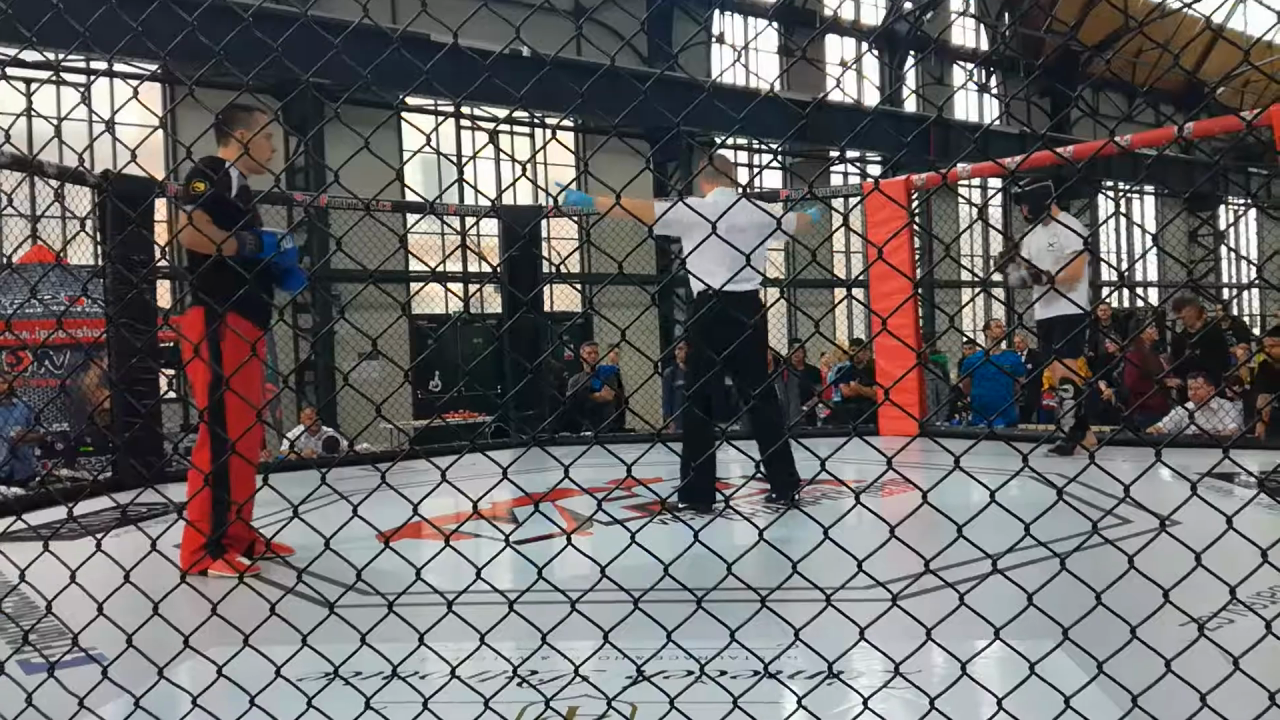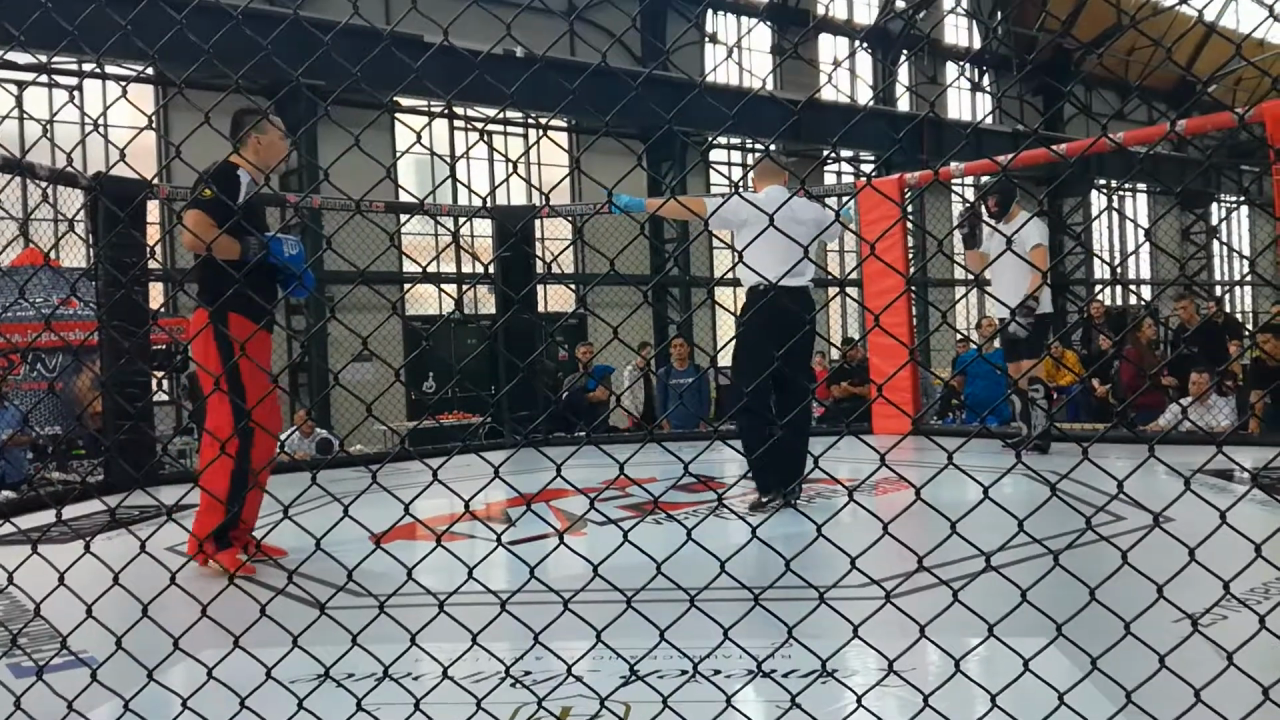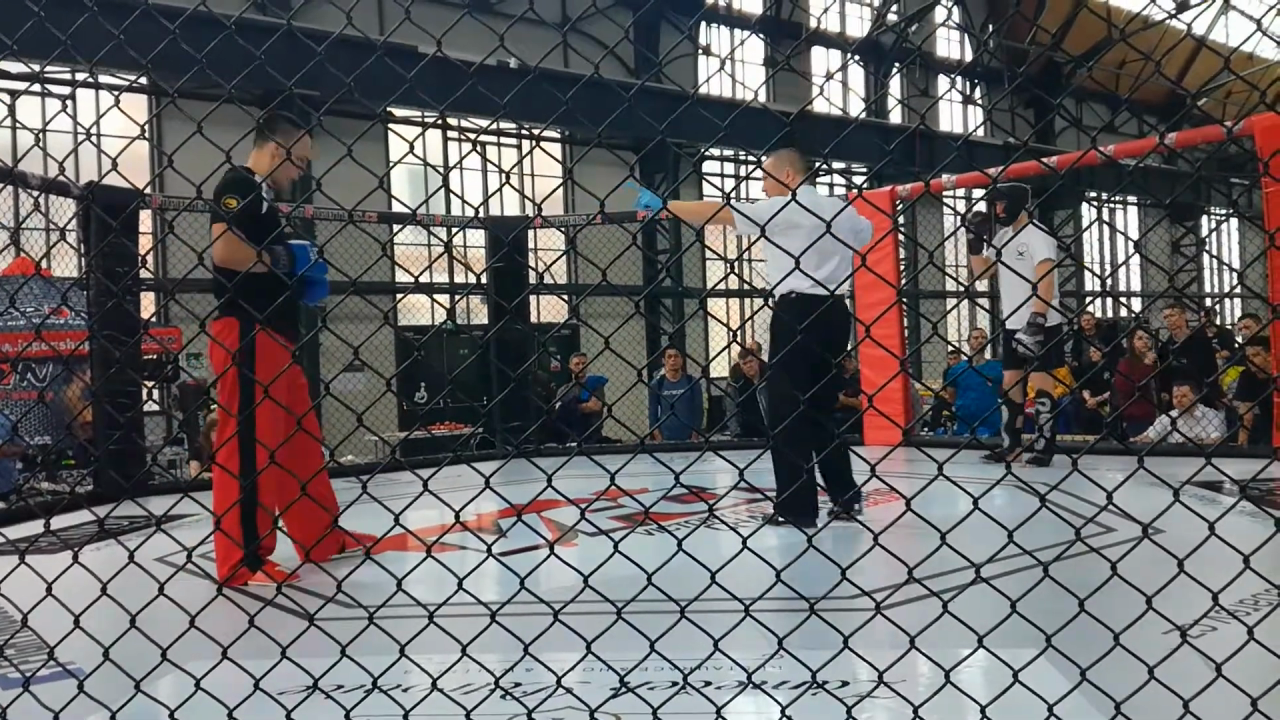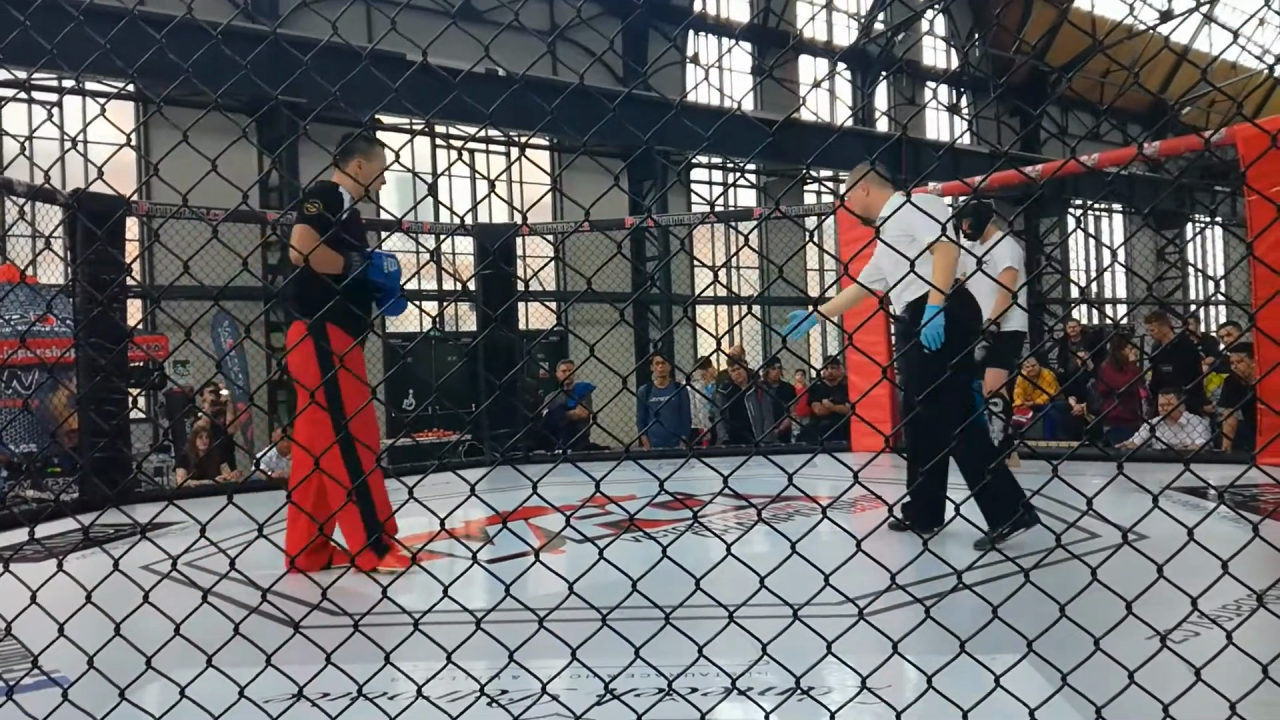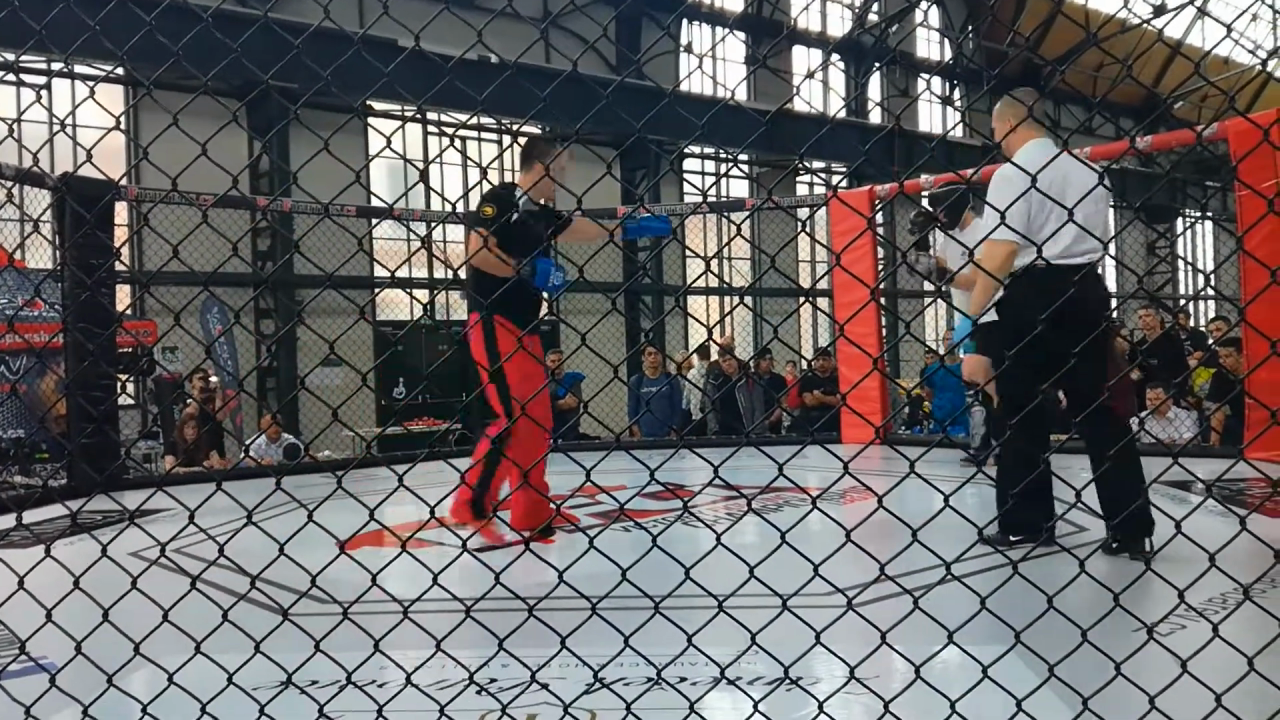
dt=1s
person 1, frame 1
left shoulder: (239, 187)
right shoulder: (213, 173)
right elbow: (189, 232)
left wrist: (279, 267)
right wrist: (255, 244)
left hip: (244, 325)
right hip: (219, 323)
left knee: (246, 432)
right knee: (222, 430)
left ankle: (236, 533)
right ankle: (204, 547)
person 1, frame 2
left shoulder: (248, 190)
right shoulder: (224, 176)
right elbow: (193, 234)
left wrist: (283, 270)
right wrist: (260, 248)
left hip: (247, 325)
right hip: (226, 323)
left knee: (231, 430)
right knee: (252, 427)
left ankle: (229, 536)
right ankle: (216, 537)
person 1, frame 3
left shoulder: (262, 195)
right shoulder: (240, 185)
right elbow: (224, 249)
left wrist: (301, 277)
right wrist: (282, 259)
left hip: (274, 335)
right hip: (247, 334)
left knee: (300, 436)
right knee: (249, 443)
left ankle: (323, 536)
right ankle: (242, 560)
person 1, frame 4
left shoulder: (346, 210)
right shoulder: (325, 195)
right elbow: (302, 249)
left wrist: (379, 281)
right wrist: (362, 265)
left hip: (337, 338)
right hip: (321, 336)
left knee: (319, 445)
right knee: (352, 439)
left ankle: (310, 546)
right ankle: (371, 544)
person 1, frame 5
left shoulder: (541, 214)
right shoulder: (502, 199)
left elbow: (588, 230)
right elbow: (475, 251)
left wrist: (636, 228)
right wrist: (529, 272)
left hip: (523, 329)
right hip: (495, 325)
left knee: (536, 422)
right knee: (516, 419)
left ankle: (531, 511)
right ankle: (472, 505)
person 2, frame 1
left shoulder: (695, 211)
right shoulder: (761, 212)
left elbow: (643, 211)
right elbow: (796, 223)
left wrist: (590, 202)
right wrist: (811, 213)
left hip: (713, 310)
right hip: (750, 309)
left knee: (700, 402)
right knee: (762, 399)
left ankle: (697, 493)
right ankle: (784, 485)
person 2, frame 2
left shoulder: (746, 206)
right shoulder: (811, 210)
left elbow: (692, 208)
right elbow: (839, 225)
left wrist: (639, 204)
right wrist: (845, 215)
left hip: (764, 305)
right hip: (800, 305)
left knee: (751, 395)
right knee: (795, 396)
left ankle: (772, 485)
right ankle: (788, 483)
person 2, frame 3
left shoulder: (784, 210)
right shoulder: (844, 209)
left elbow: (720, 213)
right elbow: (866, 234)
left wrist: (663, 204)
left hip: (797, 313)
right hip: (836, 313)
left knee: (787, 410)
right knee: (825, 406)
left ankle: (797, 507)
right ankle: (844, 495)
person 2, frame 4
left shoulder: (917, 207)
right shoulder: (884, 236)
left elbow: (943, 252)
right elbow: (858, 290)
left wrist: (934, 308)
right wrist: (813, 316)
left hip: (943, 319)
right hip: (919, 328)
left knee: (951, 417)
right knee: (922, 419)
left ankle: (1011, 511)
right ankle: (921, 512)
person 2, frame 5
left shoulder: (1016, 171)
right shoulder: (1090, 171)
left elbow: (1002, 250)
right elbow: (1099, 243)
left wrist: (972, 311)
left hip: (1034, 295)
right hip: (1087, 291)
left knee: (1024, 413)
right knee: (1100, 410)
left ankle: (1025, 524)
right ankle: (1132, 530)
person 3, frame 1
left shoulder: (1069, 227)
right shoulder: (1032, 233)
left elbow: (1073, 273)
right elbow: (1027, 271)
left wrist: (1036, 277)
right wrist: (1015, 270)
left hip: (1070, 312)
right hip: (1044, 314)
left knee: (1065, 371)
right knee: (1057, 375)
left ankle: (1070, 435)
right ankle: (1083, 431)
person 3, frame 2
left shoulder: (1030, 224)
right shoulder: (992, 230)
left elbow: (1040, 271)
right elbow: (977, 267)
left wrist: (1027, 308)
right wrist: (969, 235)
left hip: (1033, 312)
right hip: (1007, 314)
left knee: (1031, 371)
right knee: (1016, 373)
left ankle: (1041, 434)
right ankle: (1029, 433)
person 3, frame 3
left shoulder: (1037, 235)
right shoulder: (1000, 236)
left elbow: (1045, 283)
right elbow: (981, 273)
left wrist: (1035, 323)
right wrist: (974, 239)
left hip: (1041, 324)
right hip: (1013, 324)
left knee: (1040, 381)
right knee: (1010, 384)
left ankle: (1043, 448)
right ankle: (1011, 445)
person 3, frame 4
left shoulder: (1005, 245)
right shoulder: (972, 249)
left elbow: (1006, 289)
left wrist: (991, 326)
left hip: (1006, 338)
right hip: (984, 329)
left knee: (994, 386)
right knee: (990, 389)
left ankle: (999, 449)
right ankle: (1006, 448)
person 3, frame 5
left shoulder: (982, 234)
right shoulder: (952, 237)
left elbow: (971, 282)
right elbow: (934, 271)
left wrist: (946, 273)
left hip: (991, 318)
right hip: (971, 320)
left knee: (973, 375)
right knee: (985, 384)
left ankle: (984, 445)
right ankle: (999, 440)
